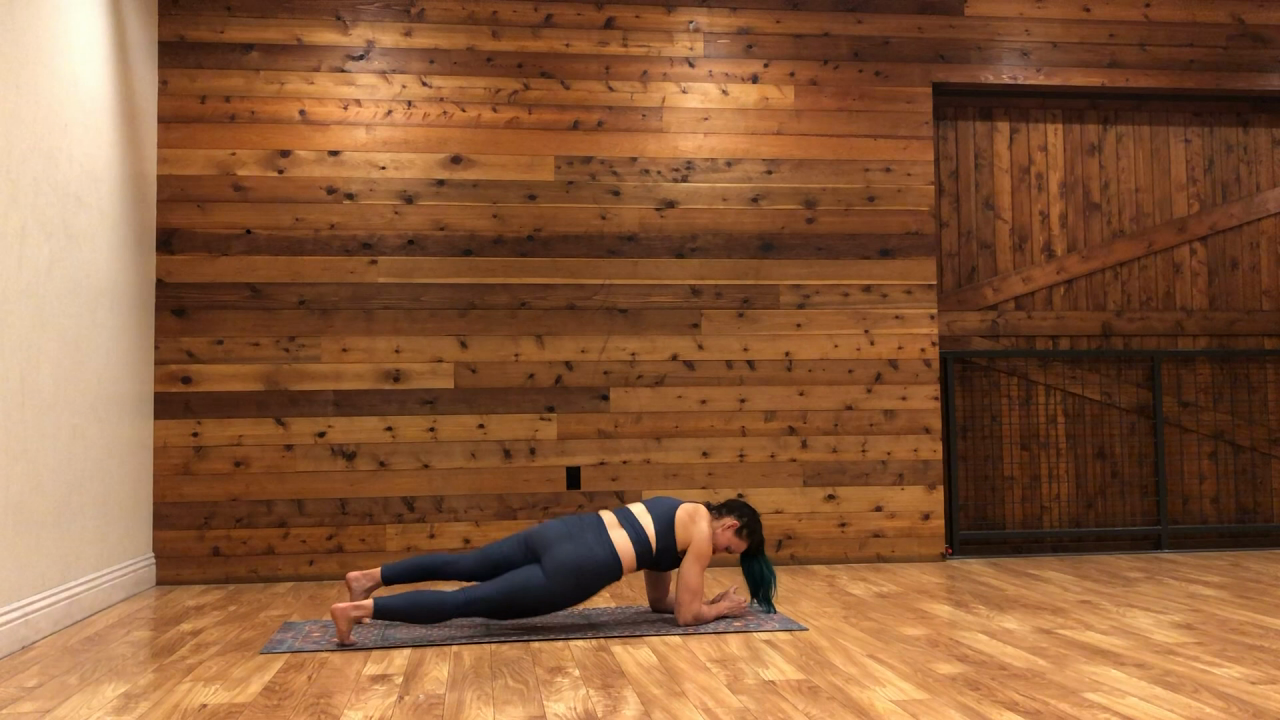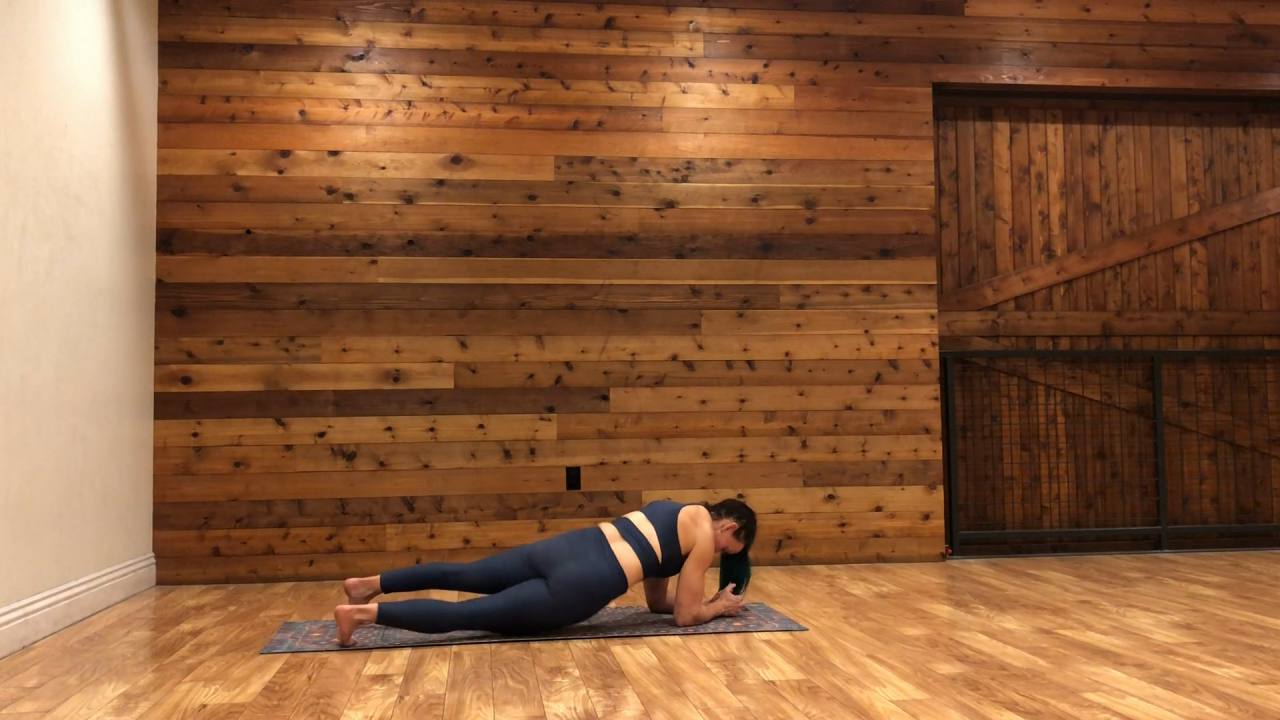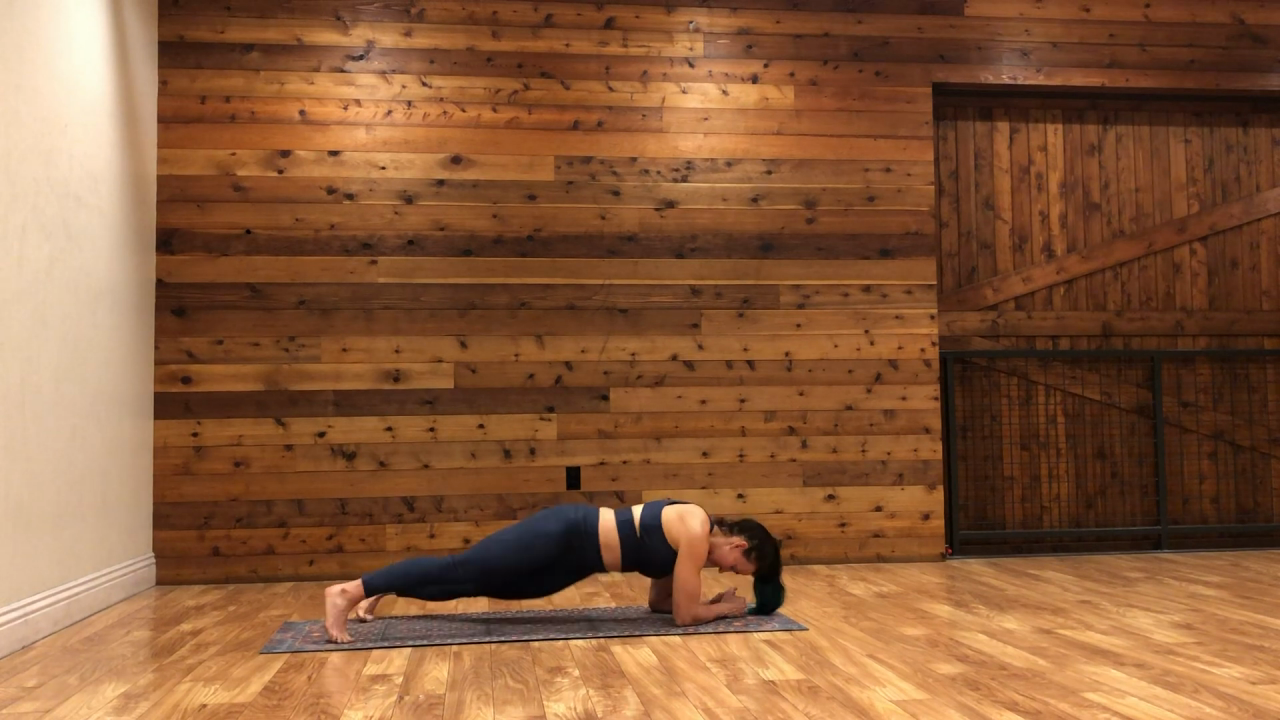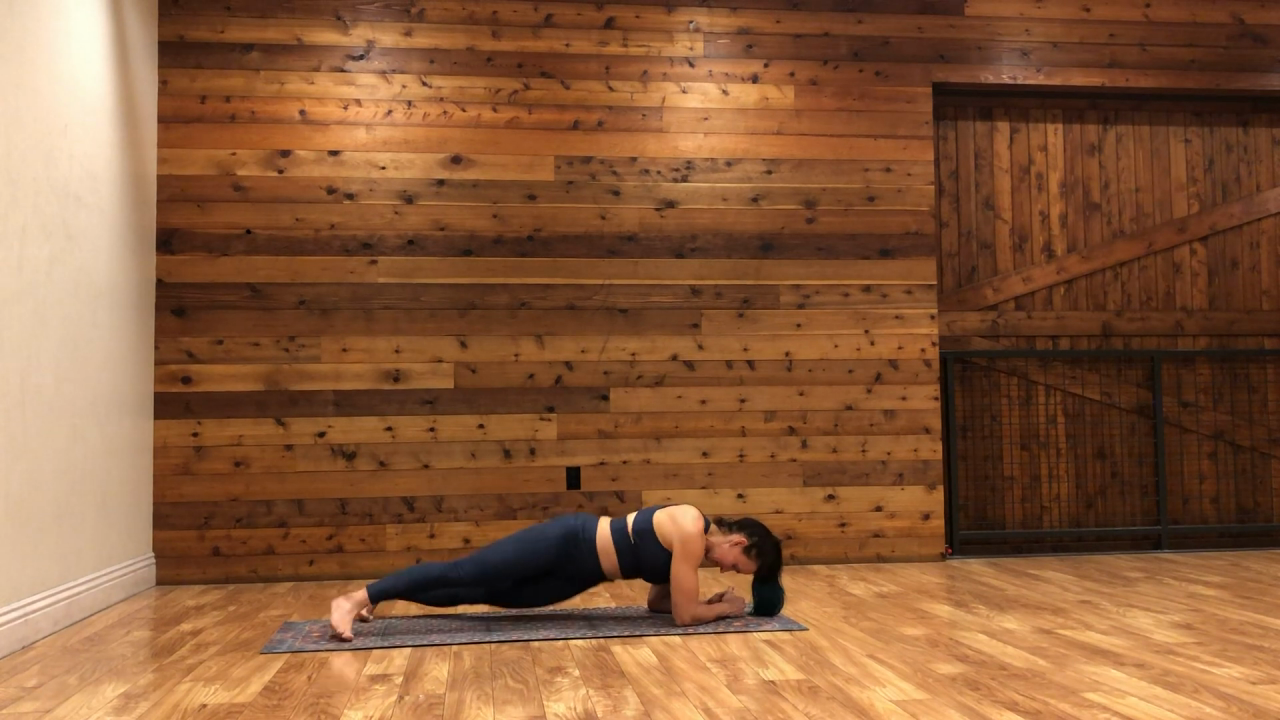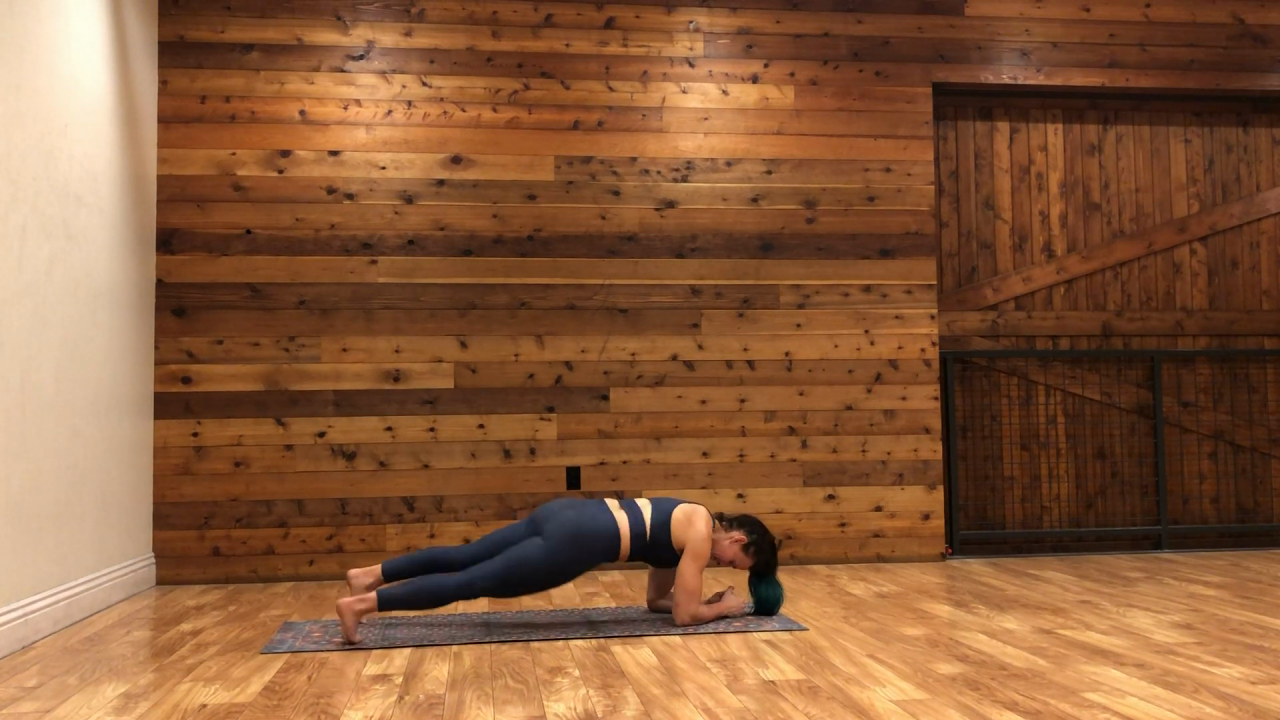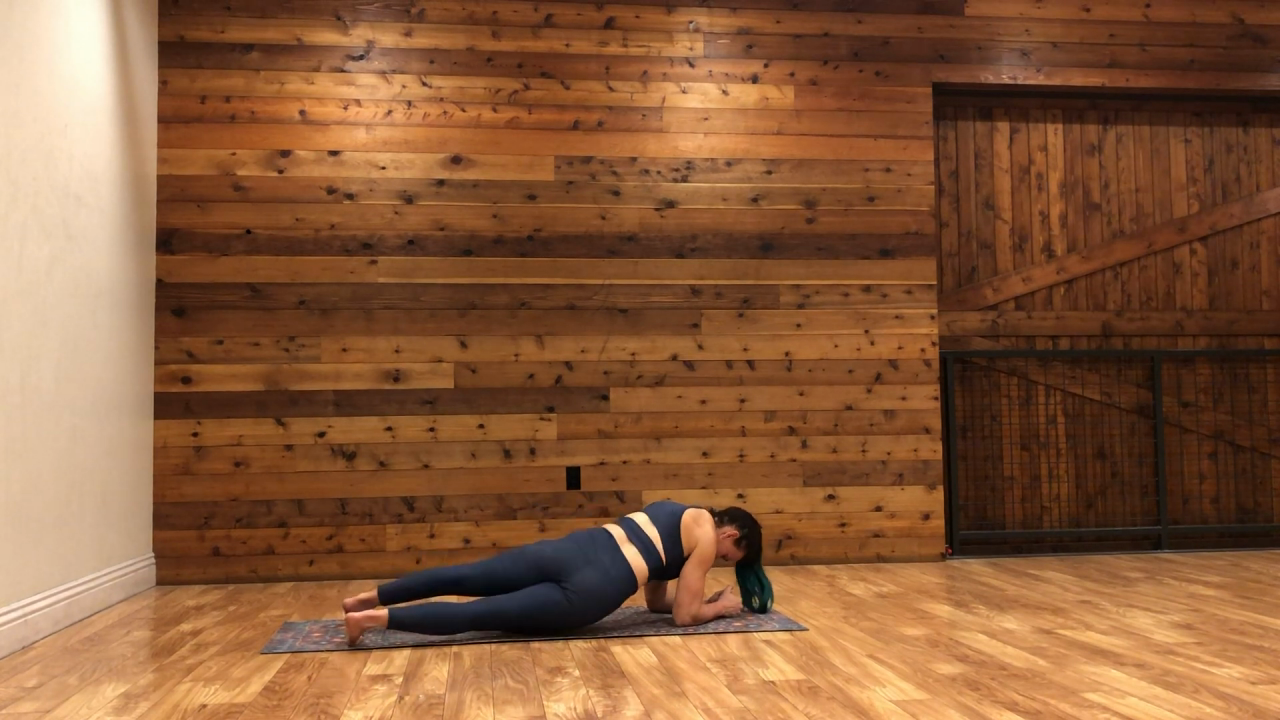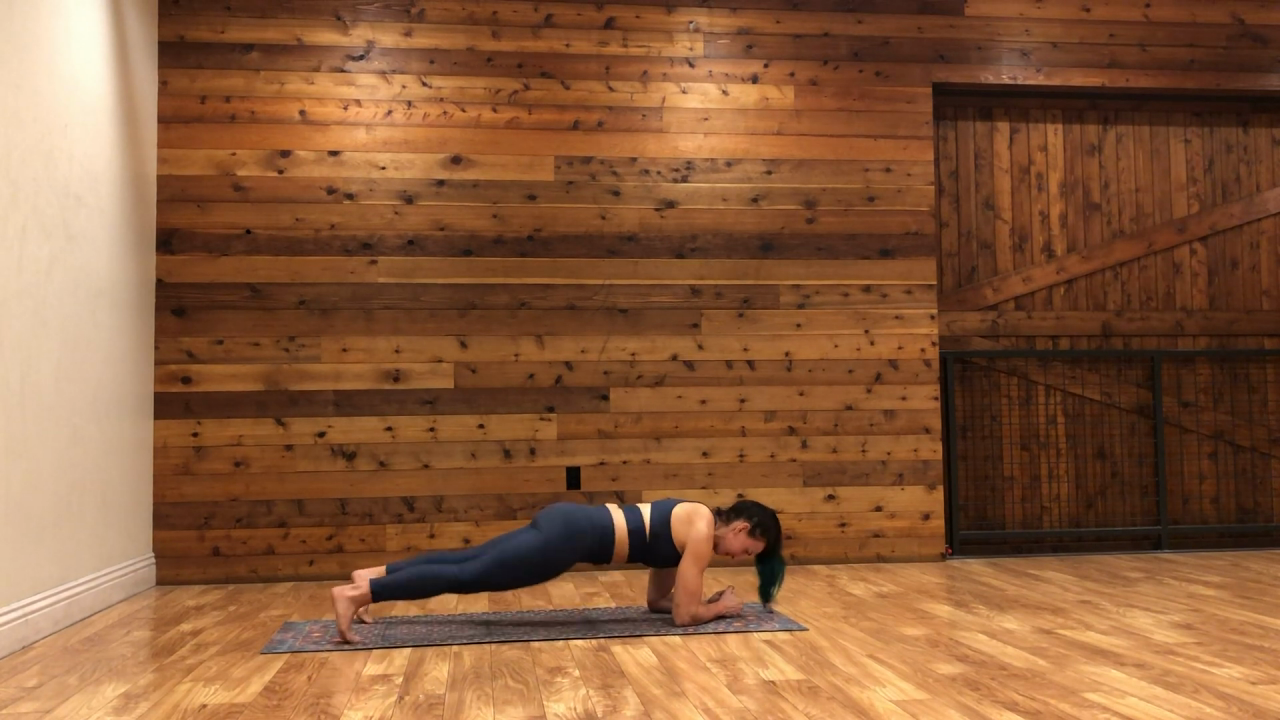
dt=0.4s
person 1, frame 1
left shoulder: (679, 512)
right shoulder: (702, 530)
left elbow: (659, 600)
right elbow: (686, 614)
left wrist: (705, 600)
right wrist: (722, 607)
left hip: (562, 531)
right hip: (577, 569)
left knee: (464, 566)
right knee: (464, 602)
left ankle: (369, 577)
right ankle: (361, 608)
person 1, frame 2
left shoulder: (677, 515)
right shoulder: (703, 532)
left elbow: (657, 600)
right elbow: (685, 615)
left wrist: (700, 600)
right wrist: (720, 607)
left hip: (565, 545)
right hip: (580, 582)
left knee: (464, 576)
right knee: (466, 614)
left ankle: (367, 584)
right ankle: (358, 610)
person 1, frame 3
left shoulder: (690, 536)
right shoulder: (695, 532)
left elbow: (660, 601)
right elbow: (685, 615)
left wrist: (712, 601)
right wrist: (724, 608)
left hip: (574, 556)
right hip: (565, 533)
left knee: (475, 585)
right knee: (458, 570)
left ankle: (379, 589)
right ankle: (348, 592)
person 1, frame 4
left shoulder: (692, 537)
right shoulder: (690, 533)
left elbow: (659, 601)
right elbow: (684, 615)
left wrist: (710, 601)
right wrist: (724, 608)
left hip: (575, 570)
right hip: (565, 542)
left knee: (481, 592)
right knee: (459, 577)
left ankle: (375, 592)
right ankle: (353, 598)
person 1, frame 5
left shoulder: (687, 520)
right shoulder: (702, 533)
left elbow: (657, 599)
right elbow: (683, 614)
left wrist: (706, 599)
right wrist: (723, 607)
left hip: (567, 513)
right hip: (578, 537)
left knee: (463, 558)
right knee: (470, 583)
left ankle: (370, 576)
right ankle: (361, 605)
person 1, frame 6
left shoulder: (675, 513)
right shoulder: (706, 536)
left elbow: (656, 600)
right elbow: (684, 615)
left wrist: (705, 600)
right wrist: (721, 606)
left hip: (570, 548)
right hip: (590, 588)
left knee: (465, 578)
right knee: (478, 614)
left ankle: (366, 598)
right ankle: (373, 619)
person 1, frame 7
left shoulder: (689, 521)
right shoulder: (703, 532)
left elbow: (658, 600)
right elbow: (683, 614)
left wrist: (706, 600)
right wrist: (720, 606)
left hip: (571, 523)
right hip: (574, 536)
left knee: (466, 561)
right knee: (467, 577)
left ankle: (373, 575)
right ankle: (356, 595)
